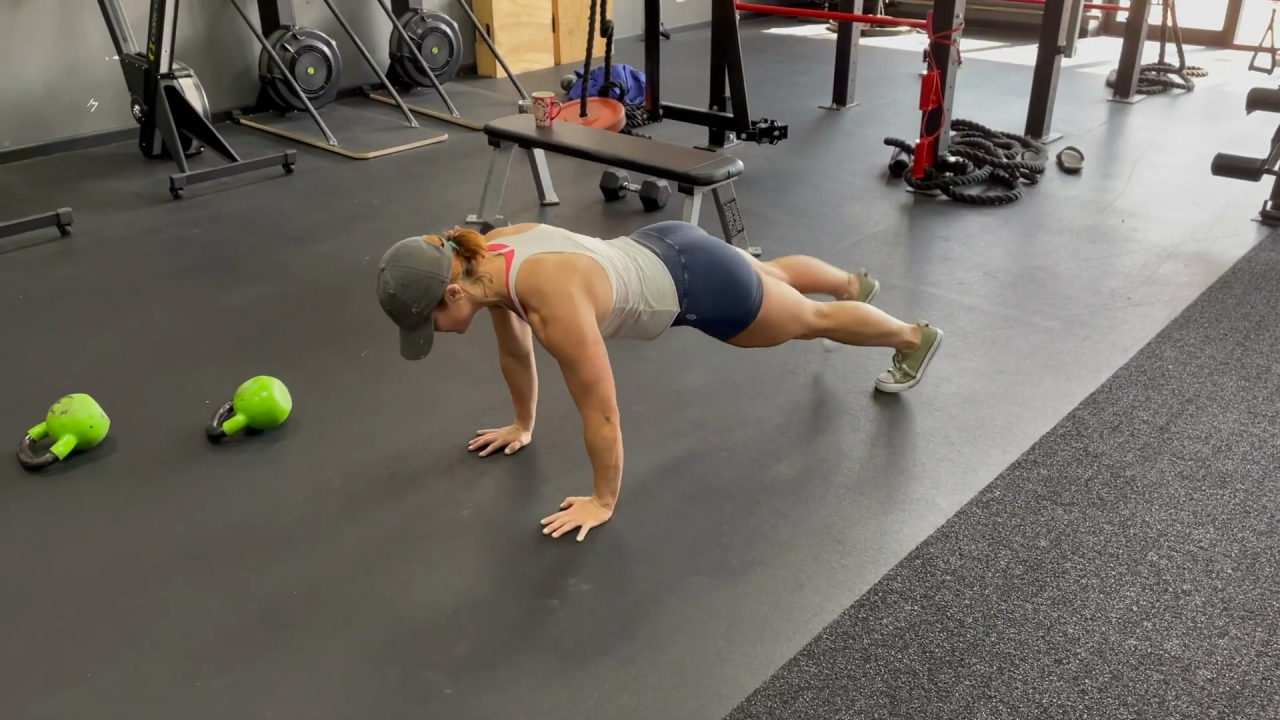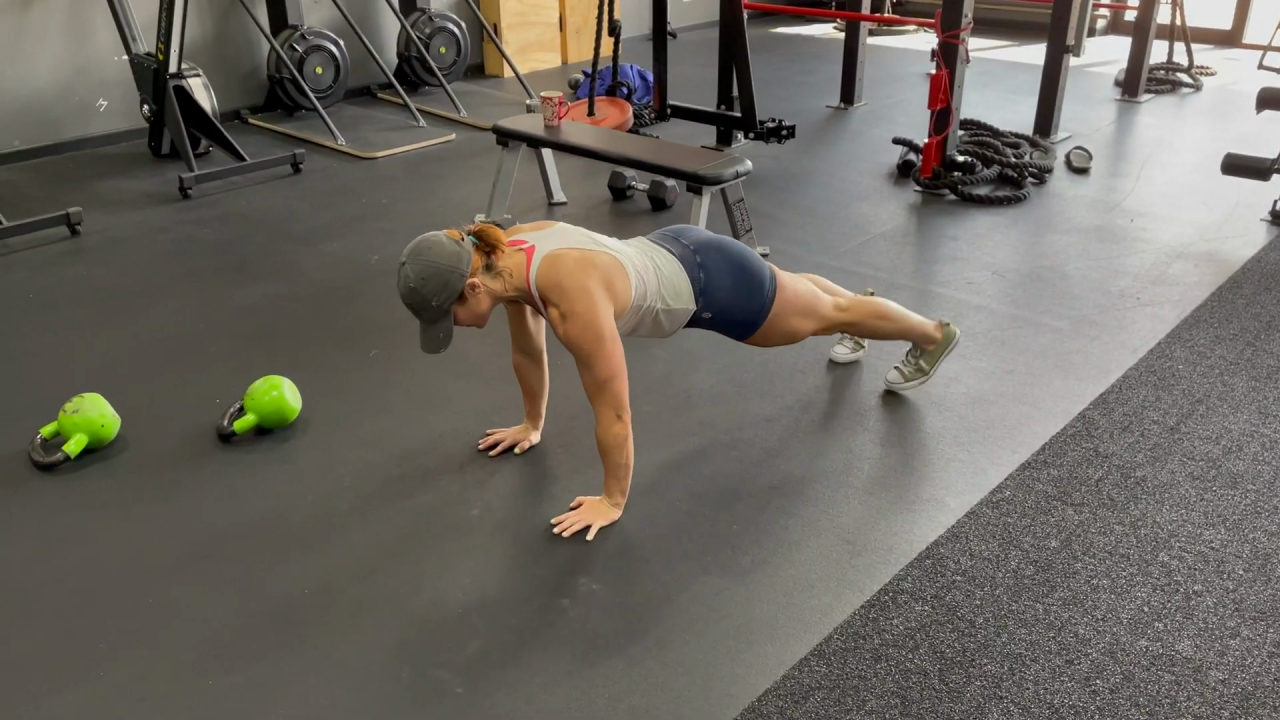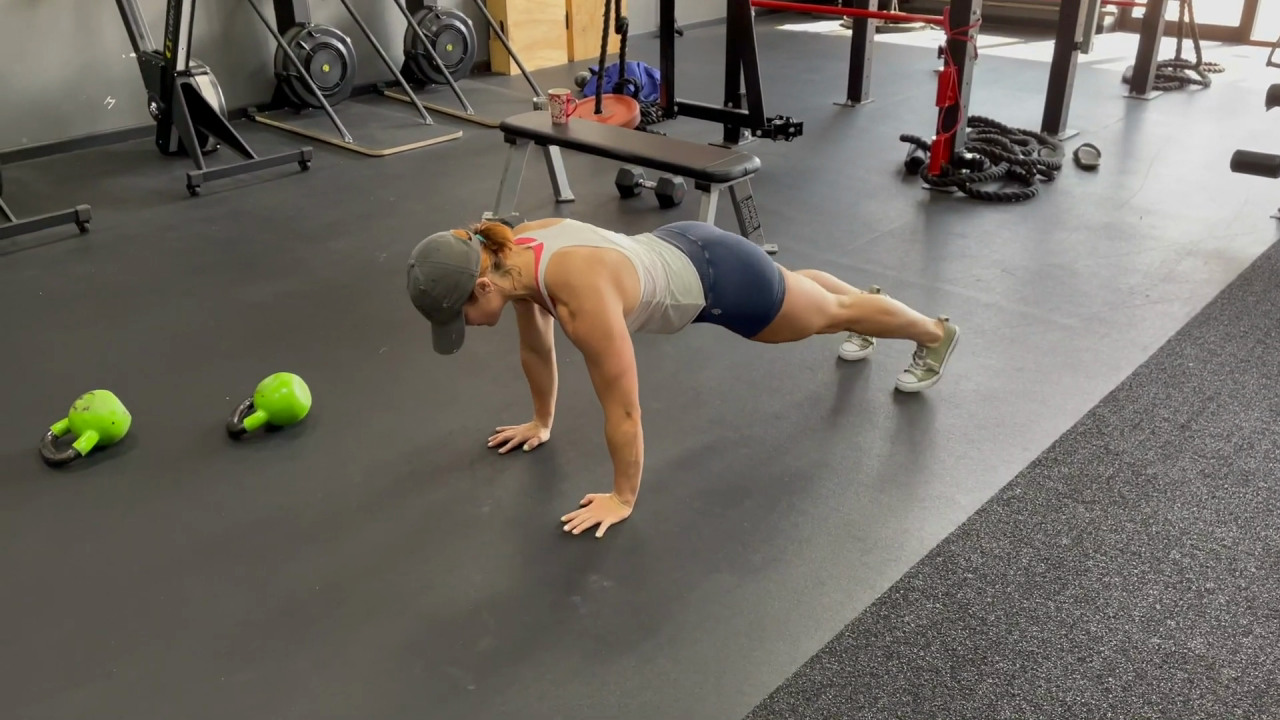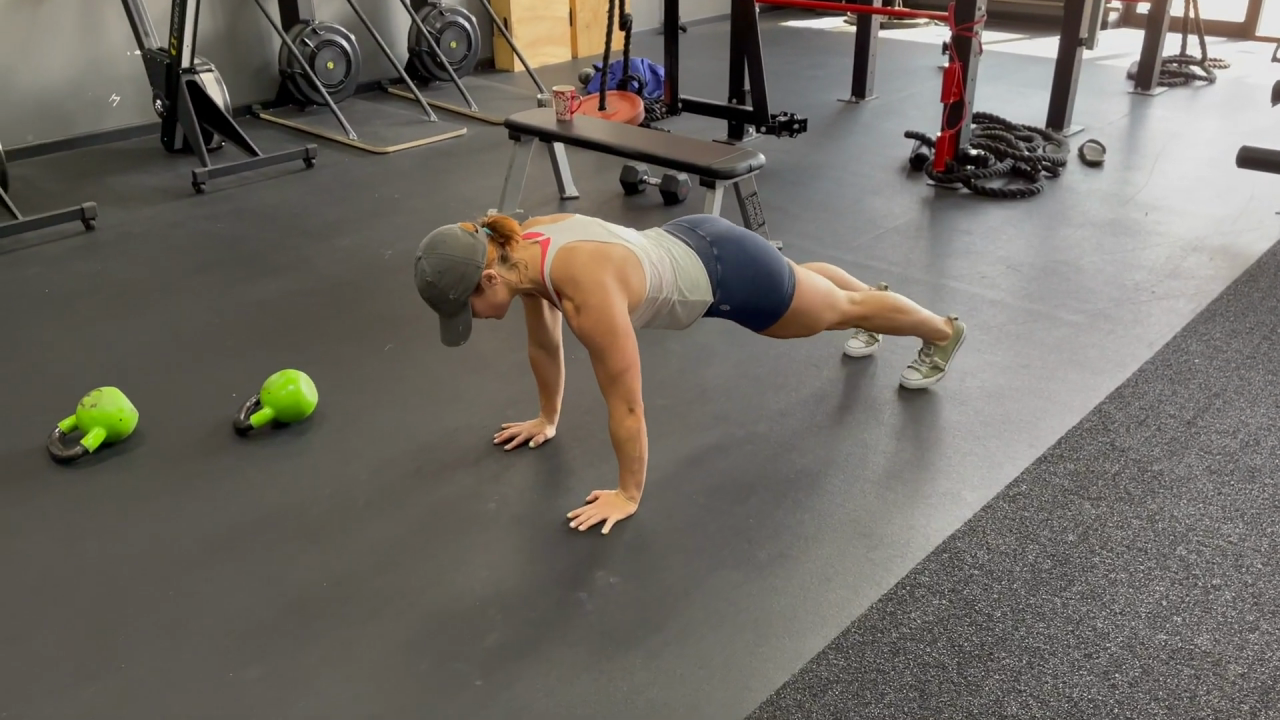
dt=0.3s
person 1, frame 1
left shoulder: (552, 301)
right shoulder: (488, 259)
left elbow: (601, 414)
right elbow: (514, 351)
left wrist: (602, 501)
right wrist: (522, 425)
left hip: (697, 284)
right hip: (659, 248)
left knee: (812, 319)
right knee: (774, 275)
left ankle: (914, 338)
right ankle: (852, 285)
person 1, frame 2
left shoulder: (571, 297)
right shoulder: (507, 256)
left elbow: (613, 410)
right elbow: (527, 349)
left wrist: (613, 501)
right wrist: (532, 423)
left hip: (713, 284)
right hip: (673, 254)
left knee: (823, 314)
right knee: (802, 299)
left ankle: (933, 334)
right ankle: (856, 332)
person 1, frame 3
left shoulder: (580, 294)
right shoulder: (515, 254)
left elbow: (622, 408)
right elbow: (535, 348)
left wrist: (623, 497)
right wrist: (541, 421)
left hip: (721, 279)
right hip: (680, 250)
left knee: (829, 314)
right knee: (805, 294)
left ankle: (935, 333)
right ankle: (862, 298)
person 1, frame 4
left shoulder: (585, 288)
right shoulder: (523, 249)
left elbow: (626, 403)
right elbow: (543, 343)
left wrist: (629, 495)
right wrist: (547, 418)
left hip: (730, 273)
right hip: (691, 243)
left knee: (840, 311)
right knee: (799, 276)
left ankle: (943, 332)
right ankle: (872, 291)
